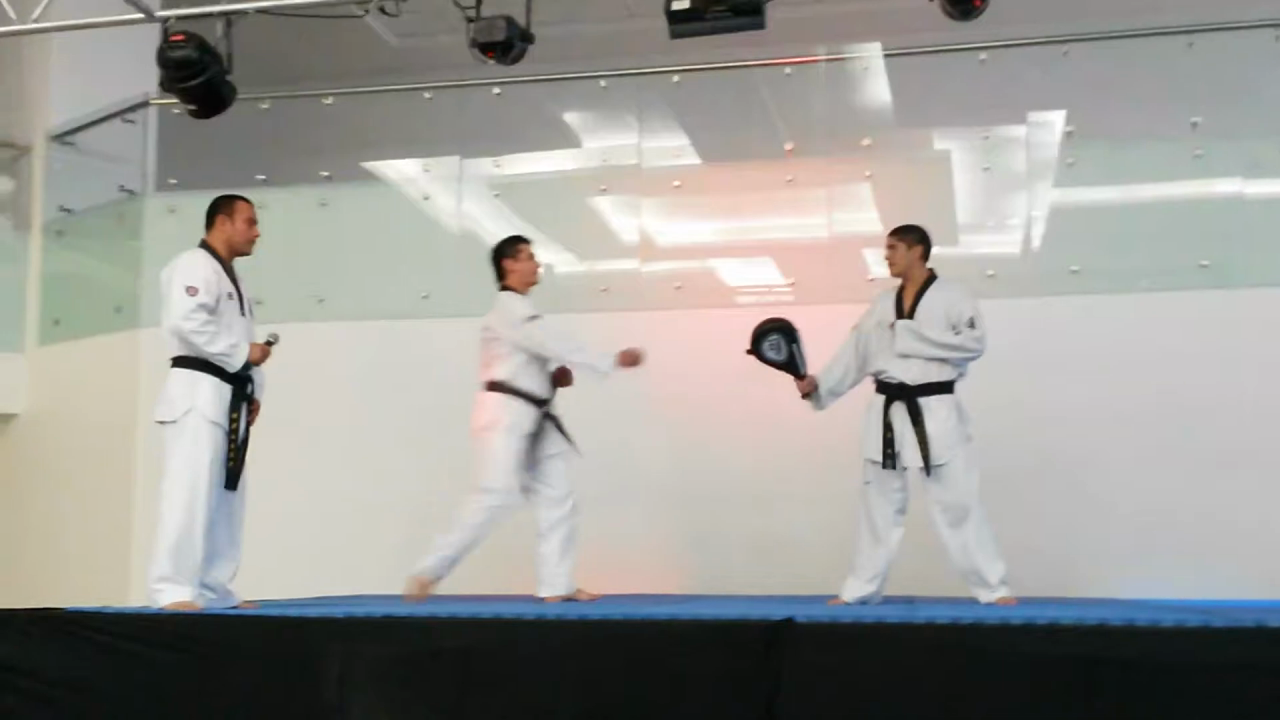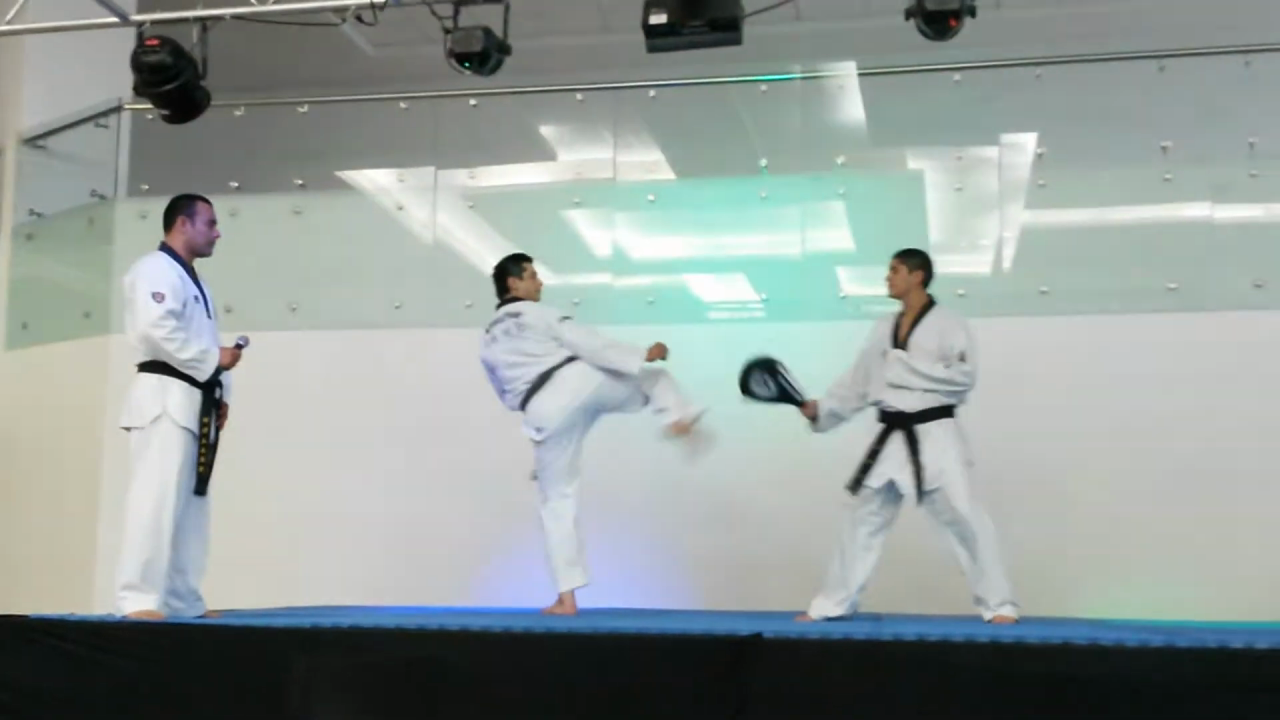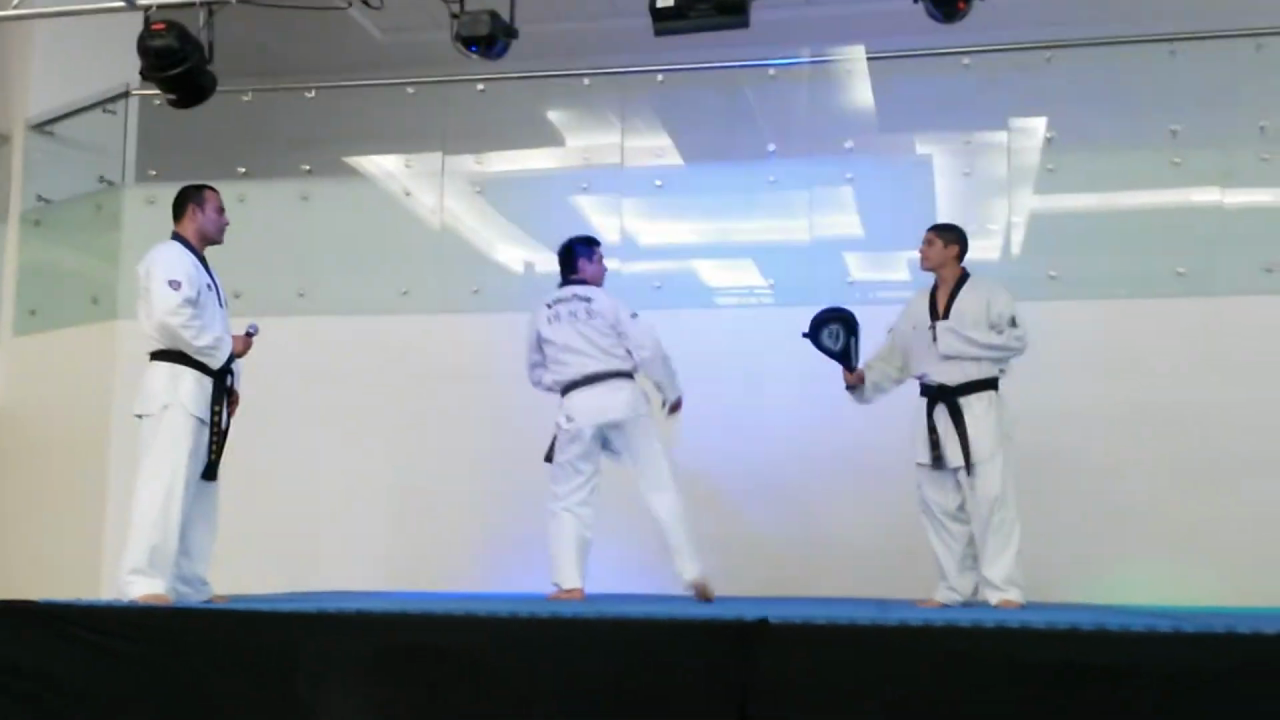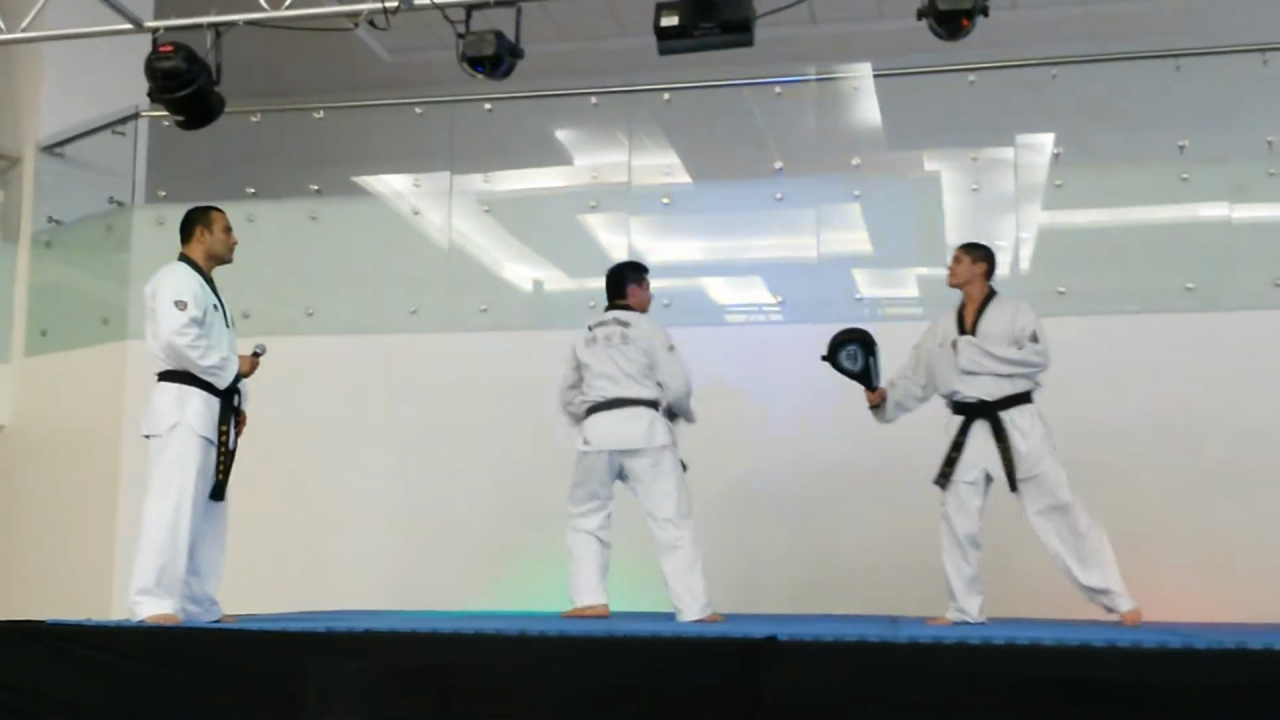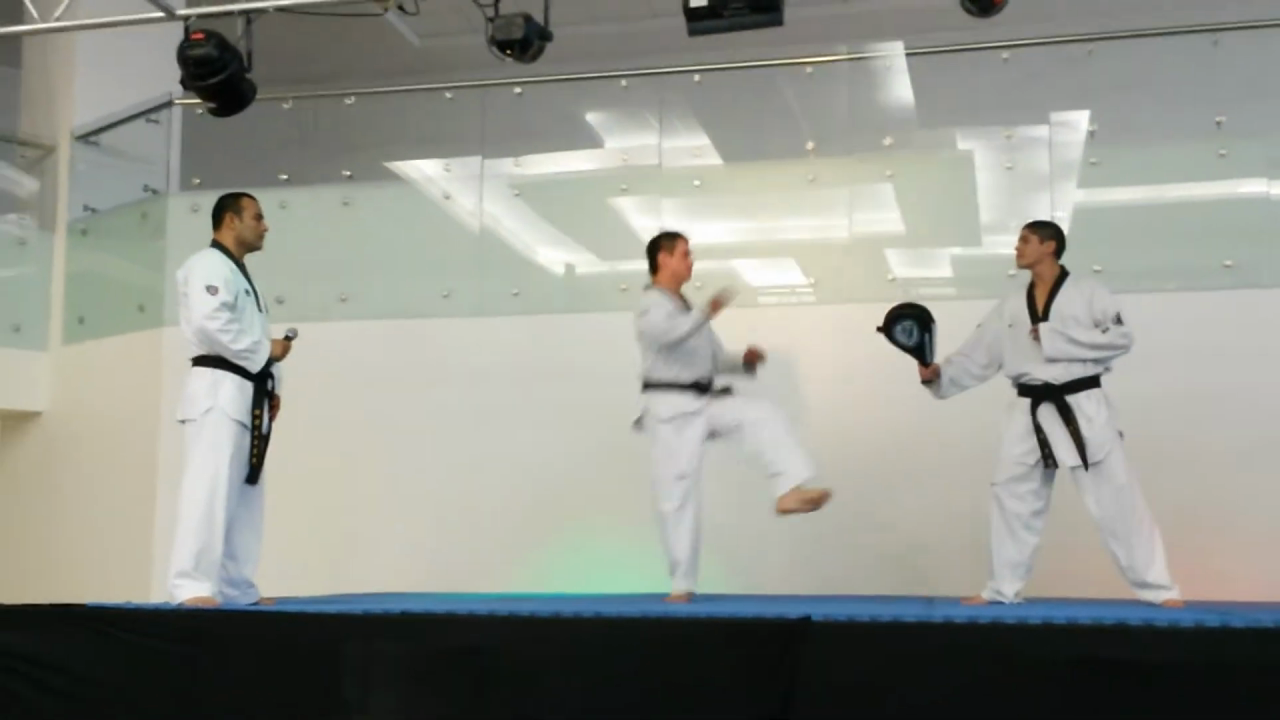
dt=0.5s
person 1, frame 1
left shoulder: (232, 279)
right shoulder: (193, 266)
right elbow: (186, 323)
left wrist: (252, 391)
right wrist: (243, 354)
left hip: (228, 399)
right hip: (197, 393)
left knee: (226, 496)
right knee: (190, 491)
left ankle: (214, 589)
right ankle: (173, 589)
person 1, frame 2
left shoulder: (192, 280)
right shoulder: (156, 269)
right elbow: (156, 330)
left wrist: (219, 393)
right wrist: (213, 360)
left hip: (192, 403)
right hip: (165, 399)
left knee: (190, 502)
right knee: (156, 497)
left ankle: (180, 599)
right ankle: (138, 598)
person 1, frame 3
left shoulder: (200, 268)
right shoulder: (170, 258)
right elbow: (171, 318)
left wrist: (228, 382)
right wrist: (227, 347)
left hip: (202, 390)
right hip: (177, 386)
left knee: (199, 488)
right knee: (166, 483)
left ankle: (188, 584)
right ankle: (144, 582)
person 1, frame 4
left shoulder: (207, 289)
right shoulder: (177, 279)
right elbow: (178, 338)
left wrist: (235, 402)
right wrist: (233, 367)
left hip: (210, 410)
right hip: (184, 407)
left knee: (208, 510)
right knee: (173, 503)
left ankle: (198, 604)
right ankle: (152, 603)
person 1, frame 5
left shoulder: (241, 276)
right shoulder: (208, 265)
right elbow: (209, 323)
left wrist: (269, 386)
right wrist: (265, 351)
left hip: (245, 395)
right hip: (218, 391)
left knee: (244, 493)
right knee: (209, 488)
left ankle: (236, 586)
right ankle: (191, 586)
person 2, frame 1
left shoulder: (951, 296)
right shoulder: (882, 305)
left elbow: (973, 343)
right elbow: (854, 355)
left wrist: (913, 337)
right wrist: (818, 384)
left hip: (935, 410)
right hip: (887, 411)
left knee: (957, 500)
right knee: (880, 501)
left ankle: (992, 587)
right ankle: (861, 588)
person 2, frame 2
left shoulder: (948, 323)
right shoulder: (885, 329)
left elbow: (963, 376)
right elbow: (858, 382)
left wrist: (904, 367)
right wrist: (822, 409)
left hip: (935, 435)
right hip: (890, 437)
left knee: (966, 520)
right knee: (863, 521)
left ankle: (997, 604)
right ankle: (830, 607)
person 2, frame 3
left shoulder: (987, 294)
right shoulder: (917, 306)
left elbow: (1014, 341)
right elbow: (893, 360)
left wrist: (953, 338)
right wrist: (862, 379)
left hip: (976, 407)
right hip: (933, 410)
left knee: (990, 497)
right knee: (939, 503)
left ankle: (1002, 589)
right ankle: (956, 589)
person 2, frame 4
left shoulder: (1014, 310)
right shoulder: (942, 326)
left elbow: (1037, 357)
right elbow: (917, 379)
left wrist: (970, 350)
right wrist: (885, 398)
left hip: (1016, 423)
right hip: (968, 429)
left knee: (1057, 506)
right knee: (958, 516)
left ankle: (1116, 598)
right ankle: (964, 607)
person 2, frame 5
left shoulder: (1088, 292)
right shoulder: (1010, 307)
left elbow: (1120, 338)
right elbow: (978, 357)
left wrist: (1054, 338)
right wrist: (939, 374)
left hip: (1082, 406)
right hip: (1031, 412)
left knee: (1116, 499)
right knee: (1011, 495)
left ankle: (1157, 588)
right ankle: (1002, 589)
person 3, frame 1
left shoulder: (517, 310)
right shoulder: (510, 306)
right elbow: (553, 346)
left wrist: (553, 378)
right wrist: (611, 360)
left hip: (530, 419)
right hip: (505, 415)
left knee: (557, 498)
right knee: (494, 498)
left ankle: (557, 587)
right ankle: (428, 572)
person 3, frame 2
left shoulder: (489, 343)
right shoulder: (538, 315)
left elbow: (509, 398)
right elbow: (587, 344)
right wrist: (642, 354)
left hip: (545, 414)
right hip: (578, 383)
left knee: (558, 504)
right knee: (652, 377)
left ankle: (567, 596)
right ankle: (680, 419)
person 3, frame 3
left shoulder: (542, 314)
right shoulder: (605, 301)
left elbow: (537, 374)
right elbow: (649, 350)
right wrist: (672, 392)
left hip: (578, 407)
right hip: (623, 398)
left knee: (569, 499)
right knee: (660, 487)
left ankle: (569, 583)
right ankle: (691, 573)
person 3, frame 4
left shoulder: (586, 338)
right shoulder: (652, 331)
left elbow: (570, 398)
right elbow: (679, 388)
right wrist: (681, 414)
left hip: (601, 431)
right hip: (646, 428)
left knee: (586, 519)
right knee: (672, 523)
left ankle: (591, 601)
right ankle: (695, 607)
person 3, frame 5
left shoulder: (682, 306)
right shoulder: (651, 305)
left elbow: (711, 358)
right elbow: (661, 332)
left wrist: (741, 360)
right wrist: (706, 310)
left hip: (705, 401)
right hip: (671, 409)
left knee: (769, 421)
right knee: (677, 498)
left ankle: (791, 491)
right ankle: (681, 584)
